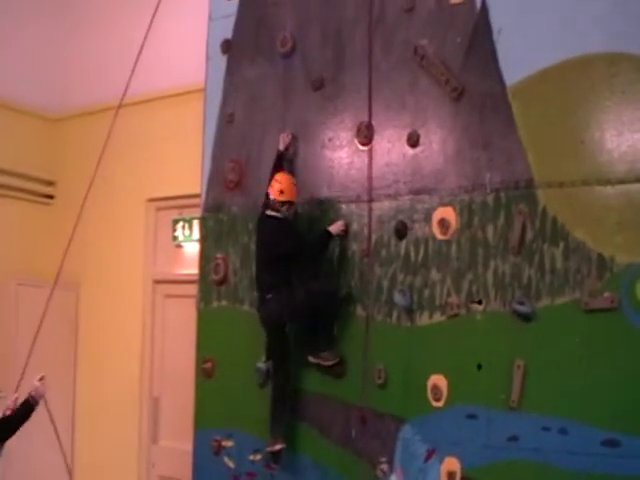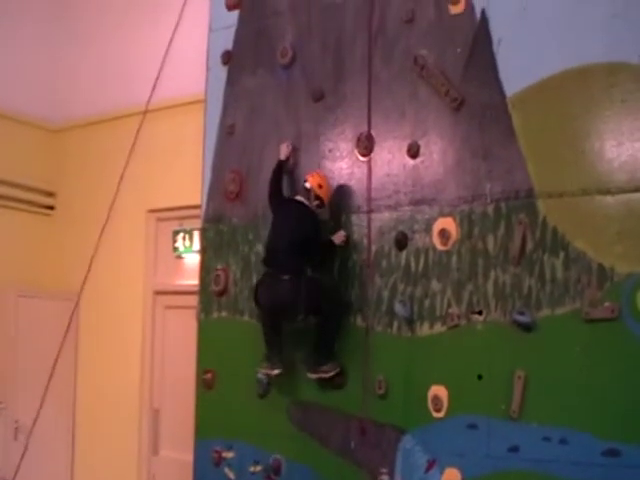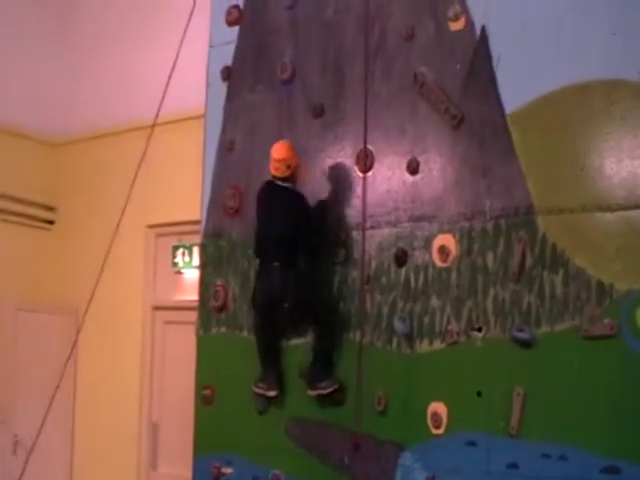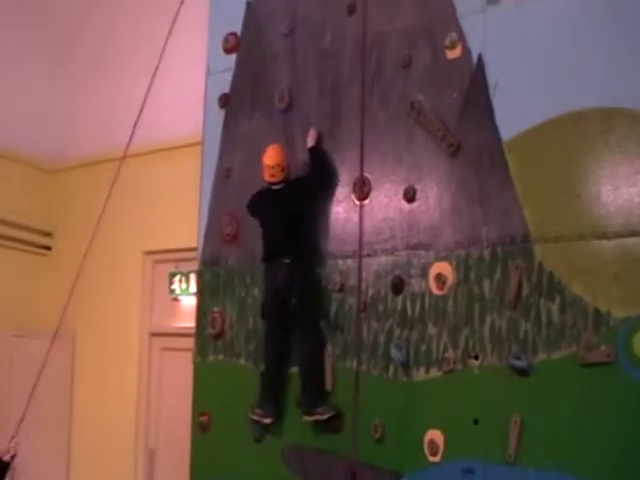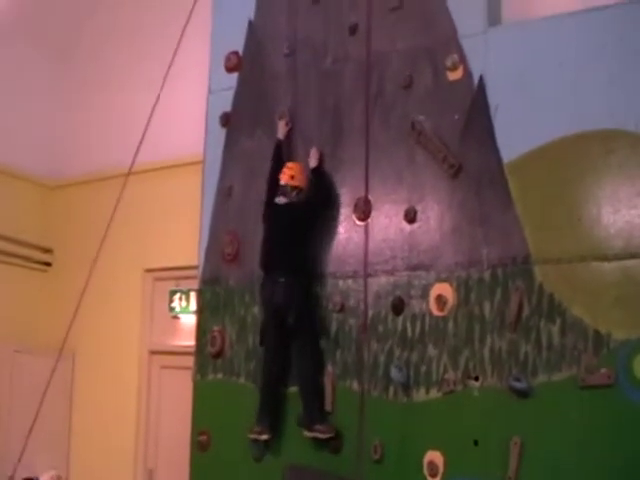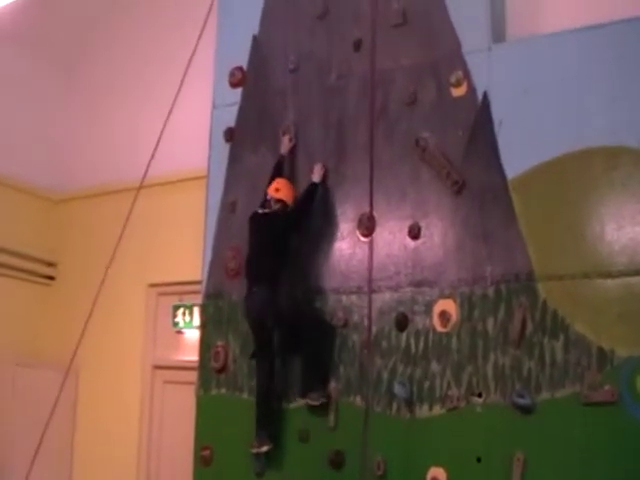
dt=0.7s
person 1, frame 1
left shoulder: (264, 220)
right shoulder: (284, 229)
left elbow: (276, 180)
right elbow: (307, 253)
left wrist: (281, 152)
right wrist: (330, 232)
left hip: (266, 304)
right hip: (283, 301)
left knee: (280, 368)
left ankle: (276, 435)
right ankle: (319, 349)
person 1, frame 2
left shoulder: (282, 206)
right shoulder: (311, 221)
left elbow: (273, 189)
right elbow: (315, 260)
left wrist: (282, 161)
right wrist: (332, 243)
left hip: (269, 285)
right hip: (294, 286)
left knee: (268, 308)
right knee: (333, 304)
left ankle: (274, 358)
right ankle: (320, 362)
person 1, frame 3
left shoulder: (264, 193)
right shoulder: (297, 201)
right elbow: (307, 240)
left hip: (265, 273)
right hip: (287, 274)
left knee: (265, 325)
left ankle: (269, 377)
right ankle: (317, 378)
person 1, frame 4
left shoulder: (261, 199)
right shoulder: (298, 191)
right elbow: (325, 176)
right wrist: (313, 146)
left hip: (273, 271)
right hip: (297, 270)
left knee: (274, 339)
right knee: (308, 337)
left ankle: (267, 404)
right ankle: (312, 403)
person 1, frame 5
left shoulder: (270, 208)
right shoulder: (303, 212)
left elbow: (272, 175)
right elbow: (322, 196)
left wrist: (280, 139)
right wrist: (315, 166)
left hip: (270, 287)
right hip: (295, 287)
left knee: (273, 355)
right knee: (306, 353)
left ankle: (264, 422)
right ankle: (314, 419)
person 1, frame 6
left shoulder: (256, 218)
right shoulder: (278, 221)
left elbow: (274, 185)
right elbow: (301, 209)
left wrist: (282, 155)
right wrist: (315, 181)
left hip: (252, 298)
right hip: (271, 296)
left knee: (265, 366)
left ankle: (262, 435)
right ankle: (310, 388)
